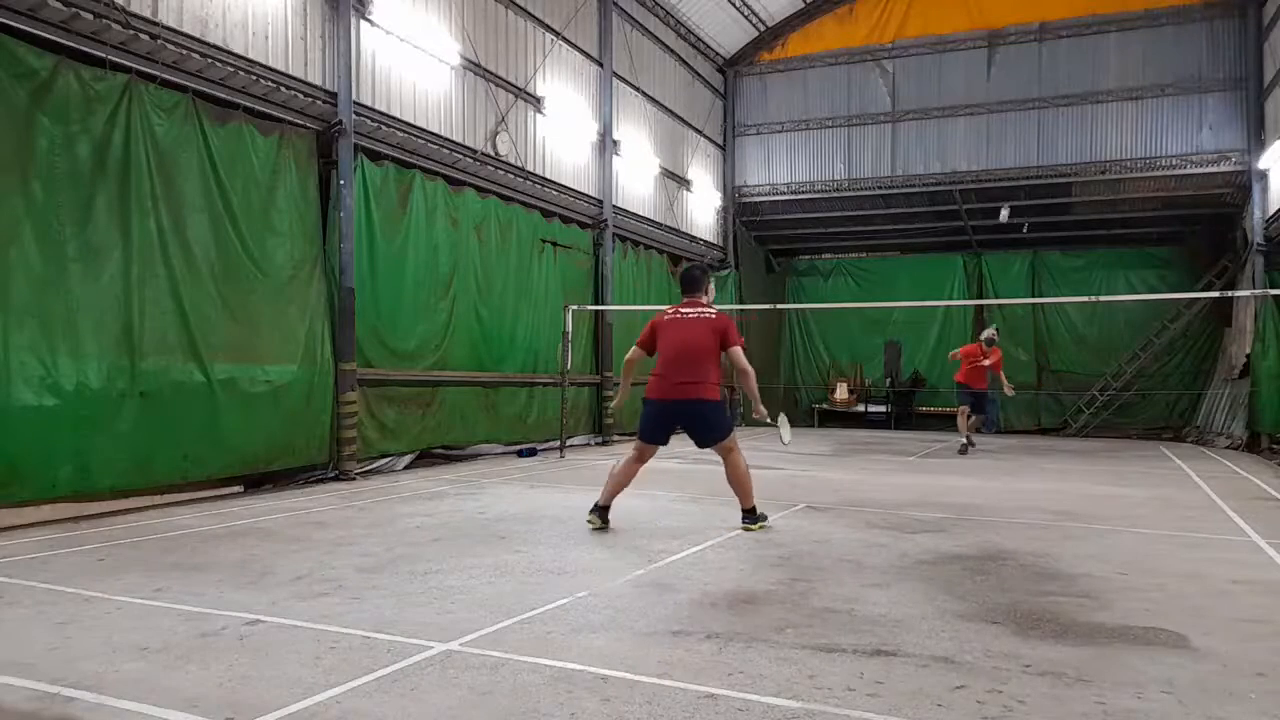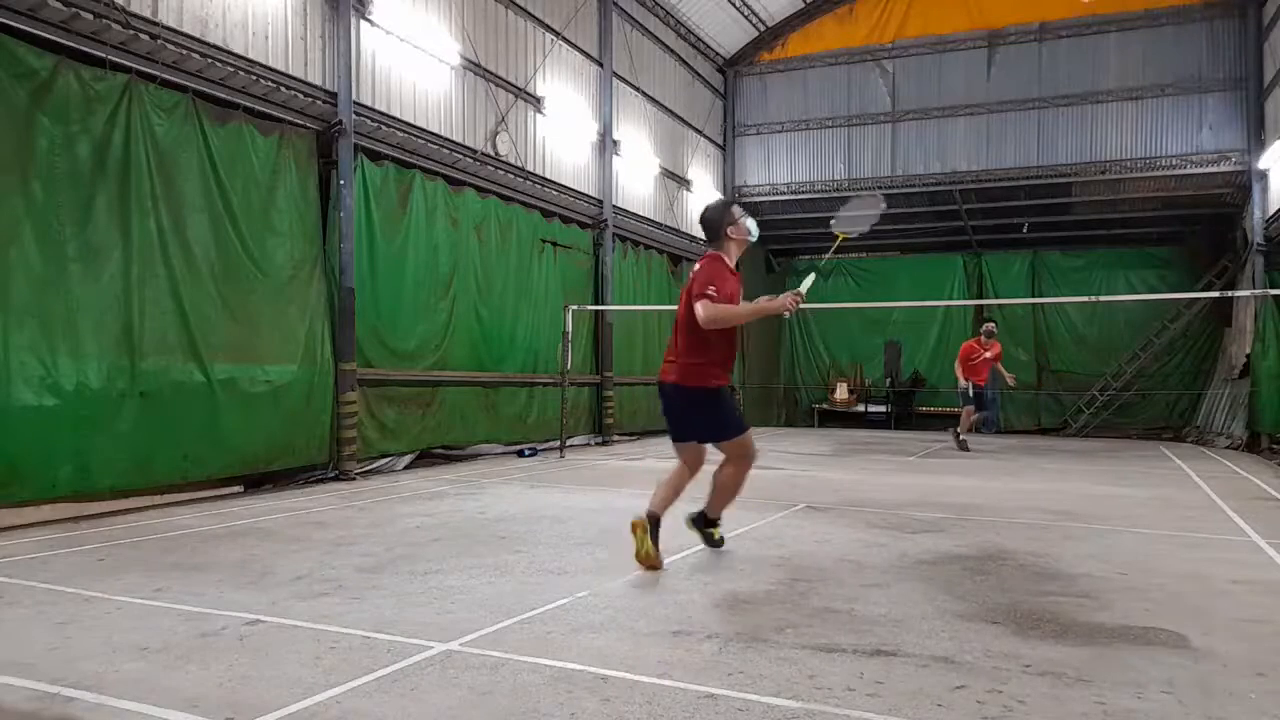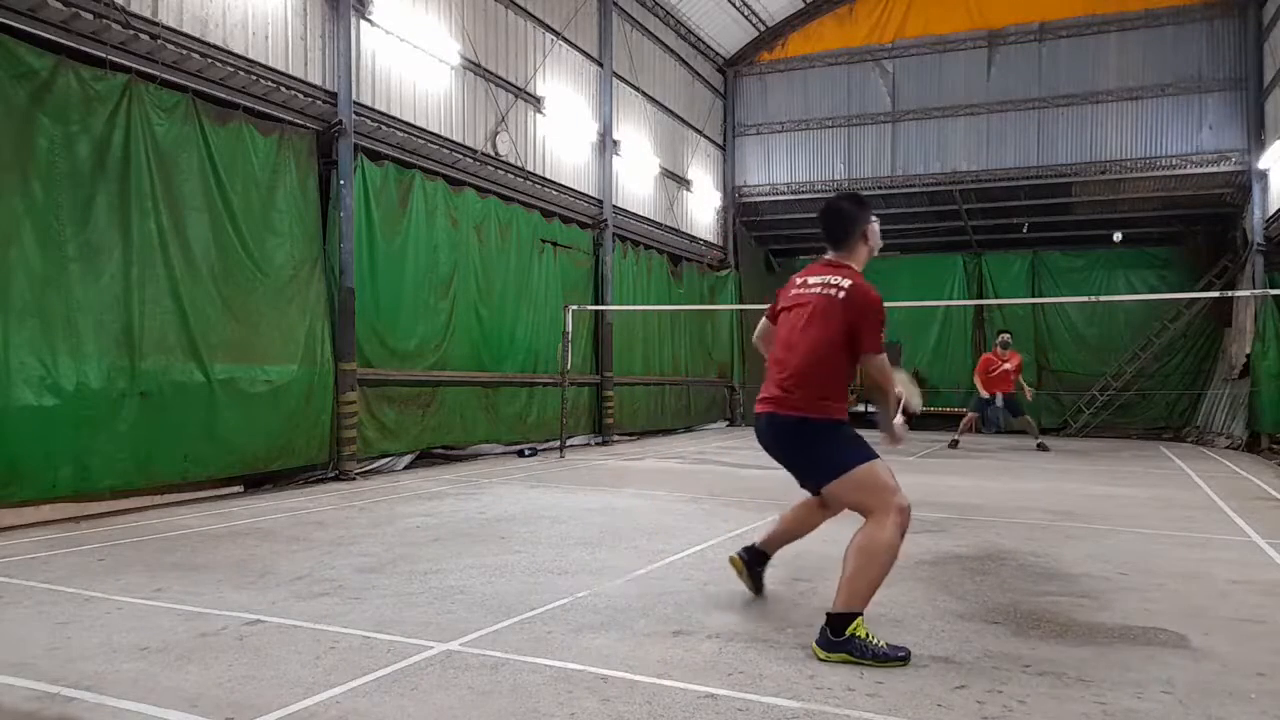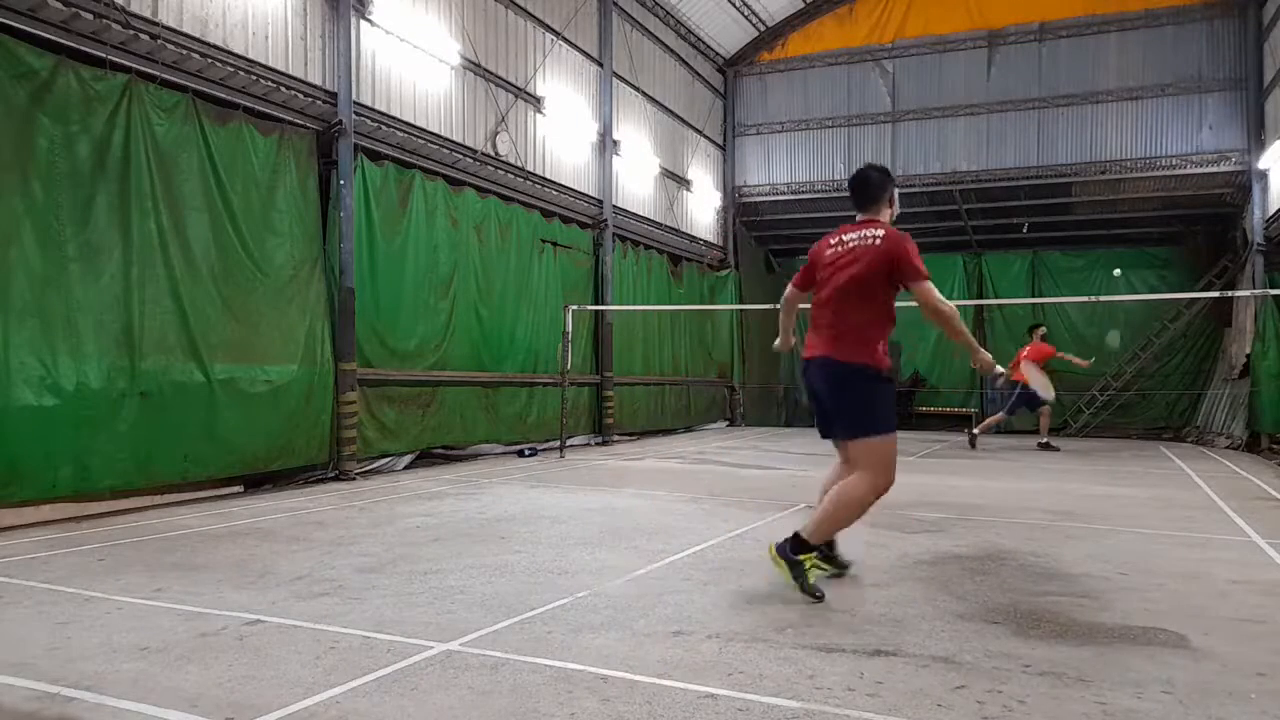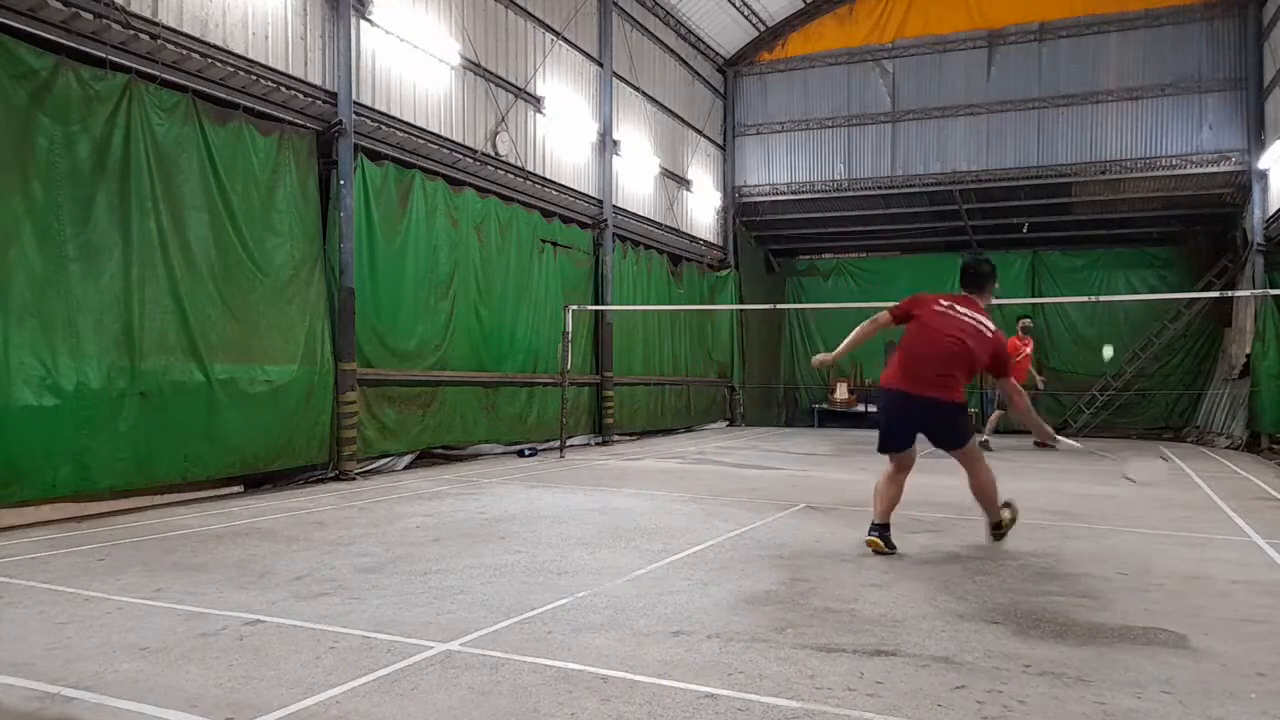
dt=0.5s
person 1, frame 1
left shoulder: (662, 319)
right shoulder: (721, 320)
left elbow: (630, 360)
right elbow: (743, 368)
left wrist: (622, 393)
right wrist: (757, 404)
left hip: (659, 398)
right hip: (702, 400)
left knee: (639, 456)
right knee: (730, 452)
left ankle: (600, 509)
right ankle: (750, 515)
person 1, frame 2
left shoulder: (712, 267)
right shoulder: (716, 273)
right elbow: (707, 316)
right wrist: (768, 306)
left hip: (675, 382)
right hip: (701, 386)
left knee: (689, 464)
right knee: (742, 454)
left ankle: (650, 521)
right ankle: (707, 520)
person 1, frame 3
left shoulder: (801, 282)
right shoulder: (862, 295)
left elbow: (762, 337)
right elbow: (877, 377)
right wrist: (889, 418)
left hip: (772, 415)
right hip: (810, 424)
left knee: (831, 498)
right knee: (892, 511)
left ankle: (755, 556)
right ankle: (839, 630)
person 1, frame 4
left shoulder: (826, 245)
right shoulder: (893, 242)
left elbow: (789, 298)
right elbow: (934, 305)
left wrist: (786, 337)
right wrist: (975, 351)
left hip: (817, 365)
right hip: (857, 369)
left knee: (853, 463)
right knee: (876, 476)
left ankle: (821, 543)
right ankle: (796, 549)
person 1, frame 5
left shoulder: (926, 302)
right shoulder: (992, 336)
left elbow: (875, 323)
right elbow: (1013, 391)
left wrist: (835, 356)
right wrist: (1038, 427)
left hip: (894, 394)
right hip: (942, 404)
left knee: (900, 466)
right knee: (974, 462)
left ankle: (879, 529)
right ankle: (997, 523)
